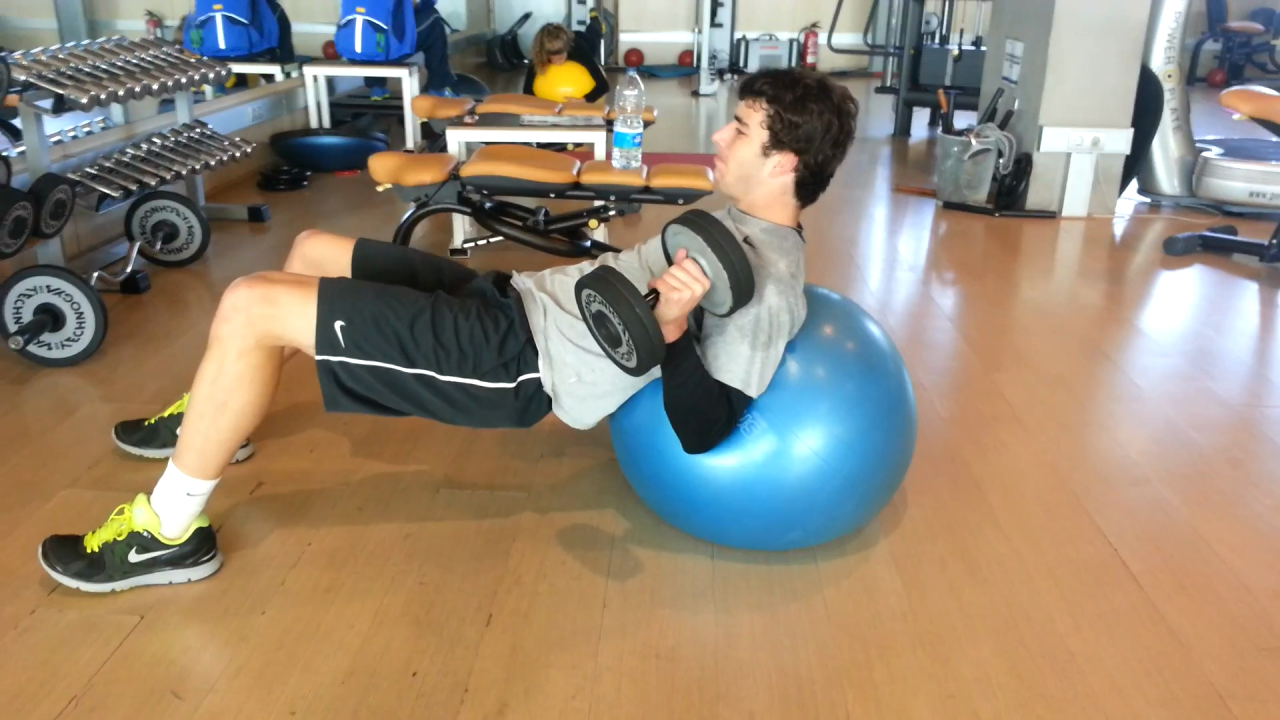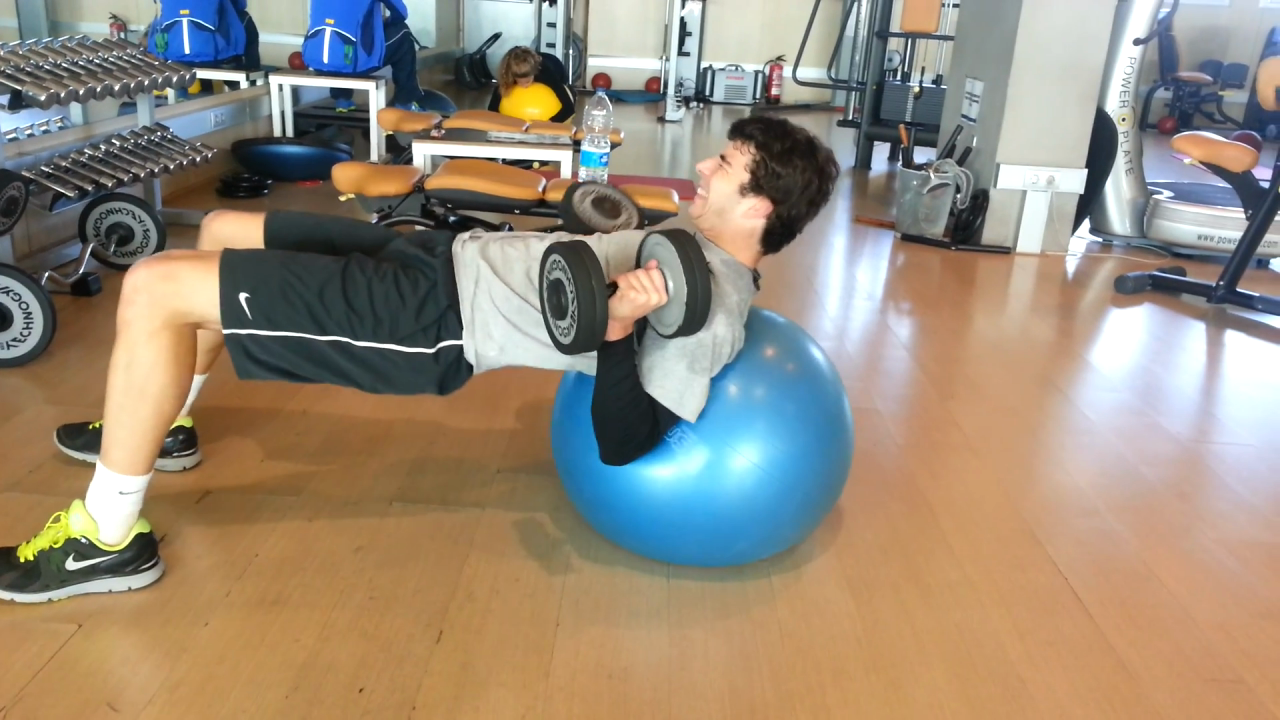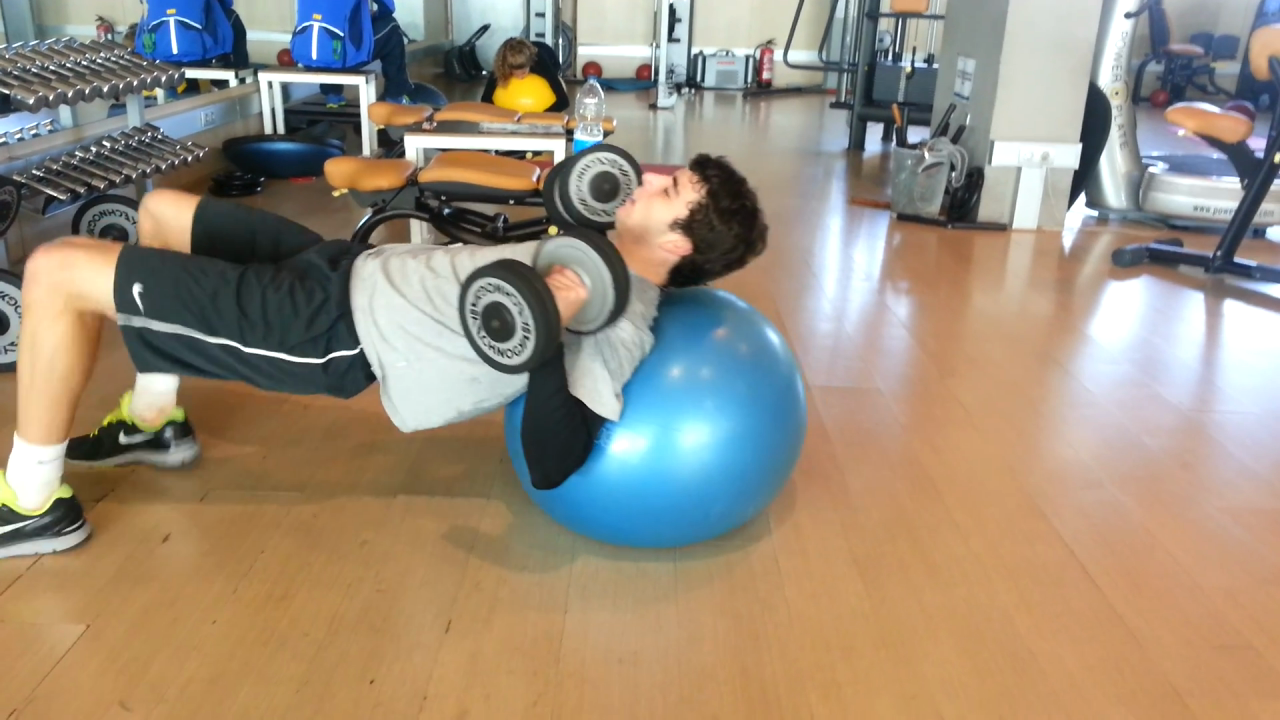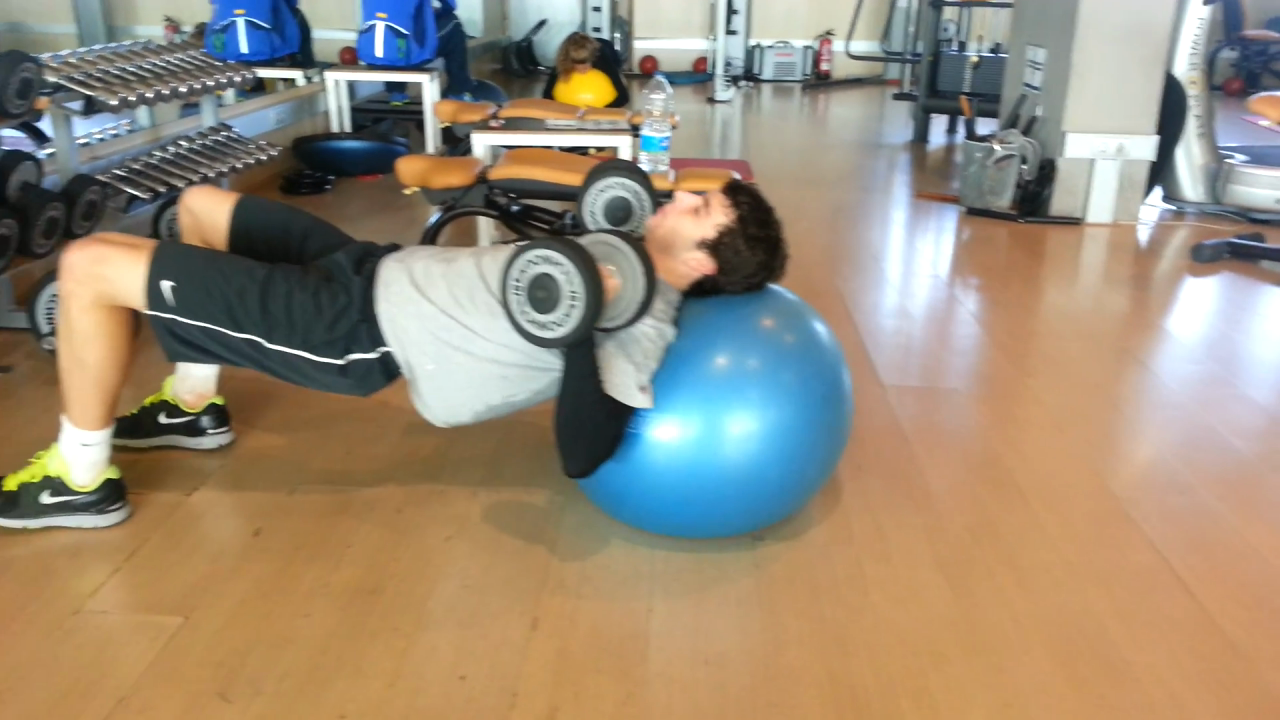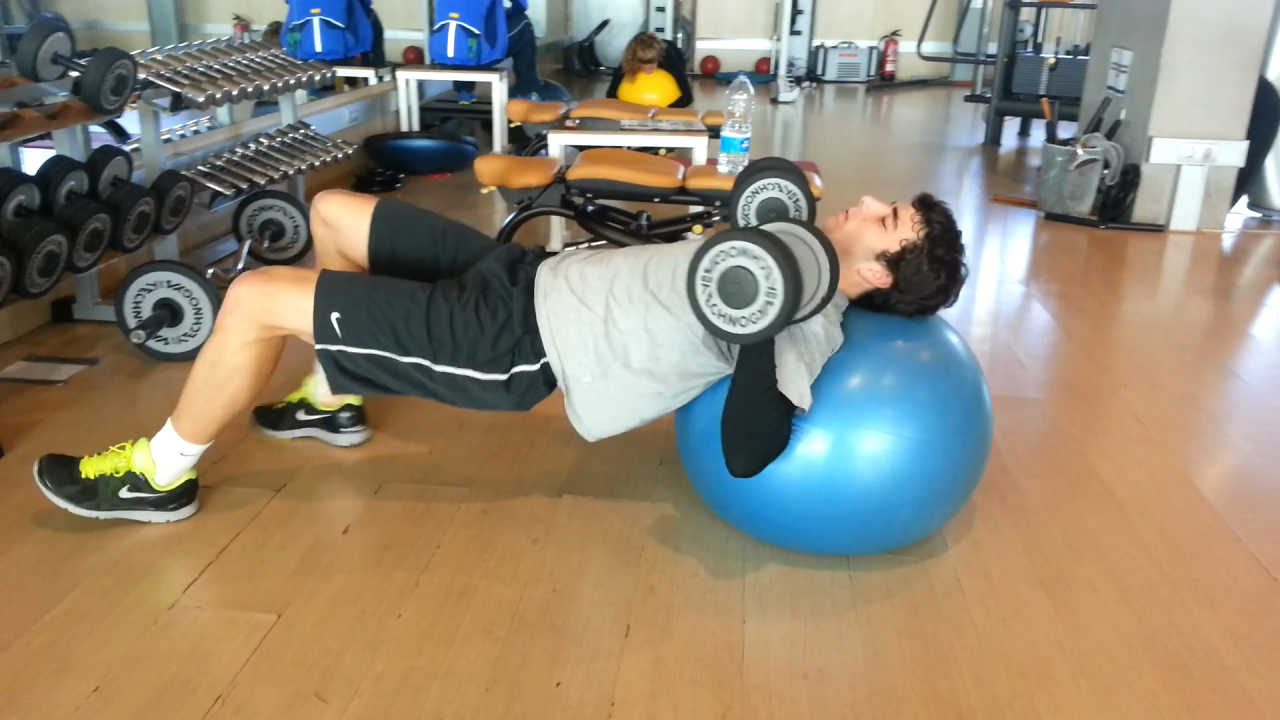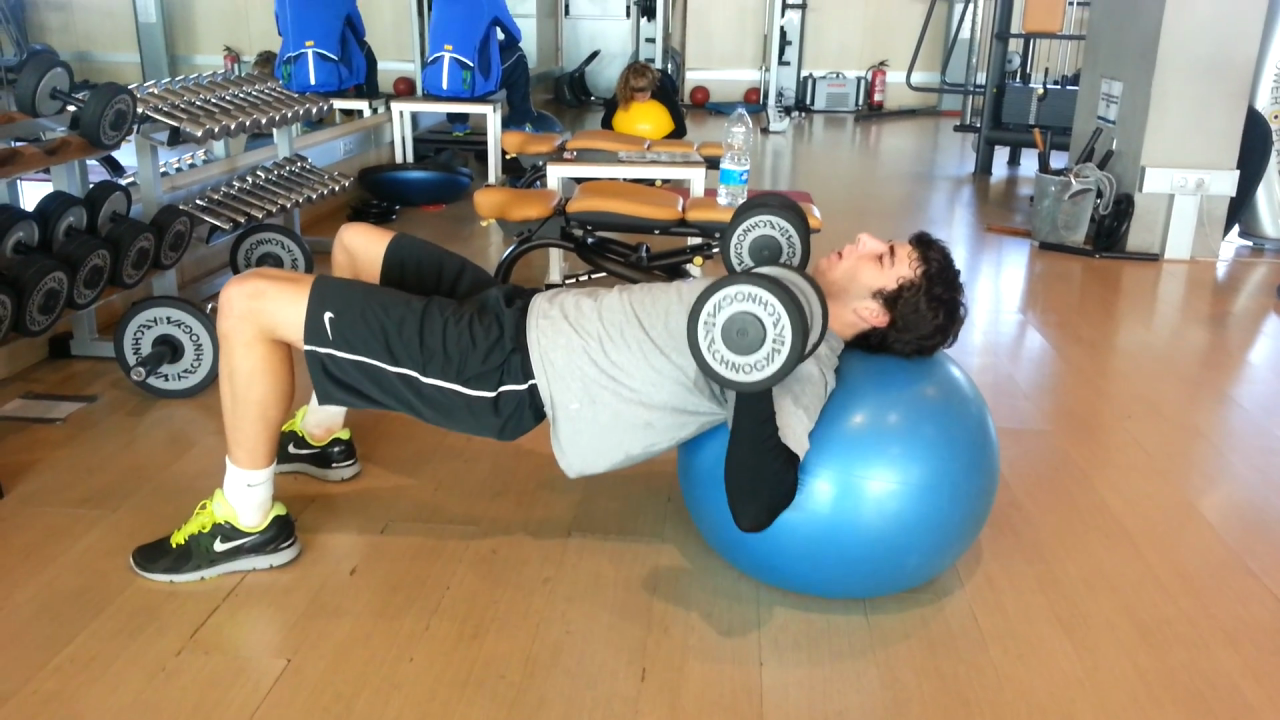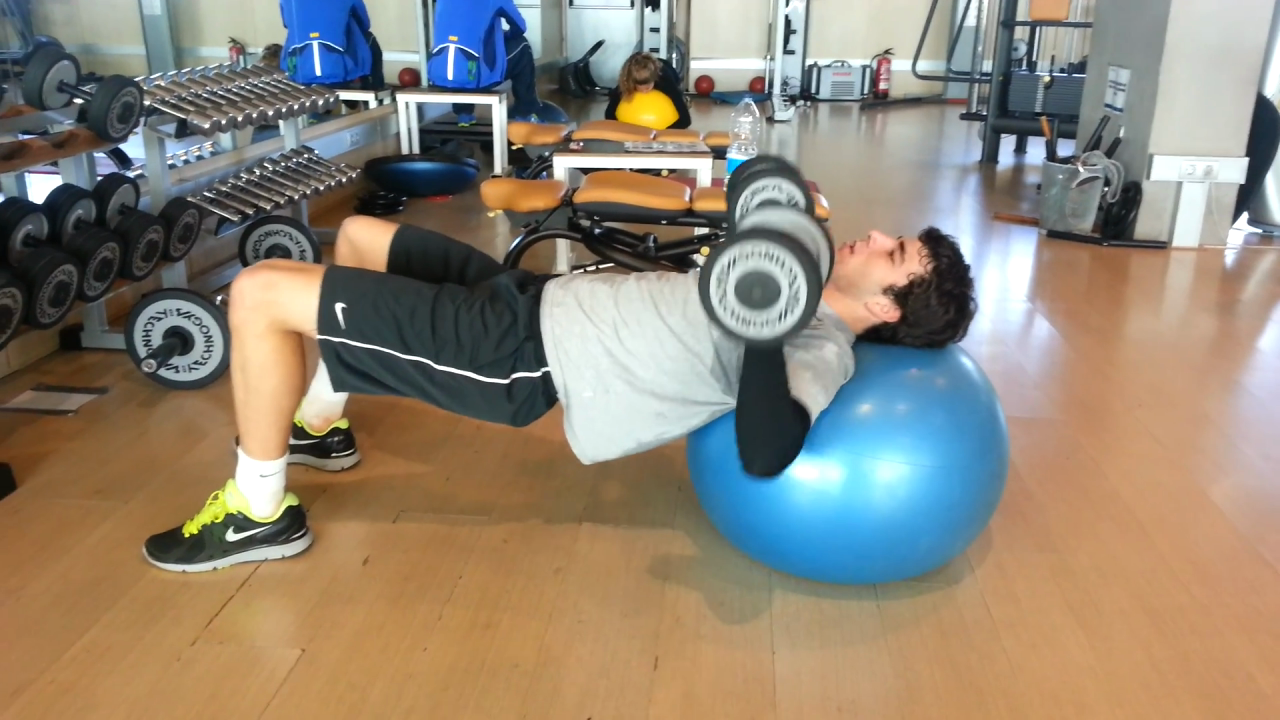
dt=0.7s
person 1, frame 1
left shoulder: (768, 289)
right shoulder: (740, 224)
left elbow: (702, 431)
left wrist: (673, 329)
left hip: (518, 359)
right hip: (513, 298)
left knee: (252, 308)
right knee: (314, 251)
left ankle: (169, 530)
right ankle: (211, 417)
person 1, frame 2
left shoulder: (712, 316)
right shoulder: (698, 257)
left elbow: (621, 440)
left wrist: (619, 326)
left hip: (435, 316)
right hip: (443, 261)
left knee: (153, 286)
right knee: (222, 231)
left ankle: (109, 535)
right ankle: (163, 425)
person 1, frame 3
left shoulder: (617, 326)
left elbow: (549, 463)
left hip: (336, 326)
right hip: (354, 270)
right knee: (161, 211)
right ankle: (153, 421)
person 1, frame 4
left shoulder: (642, 328)
left elbow: (582, 453)
left wrist: (581, 324)
right wrist: (596, 264)
left hip: (362, 325)
right hip: (382, 272)
left knee: (92, 266)
right knee: (202, 206)
left ankle: (81, 477)
right ankle: (193, 404)
person 1, frame 5
left shoulder: (808, 326)
left elbow: (747, 451)
left hip: (519, 337)
right hip: (536, 277)
left knee: (257, 297)
right knee: (333, 211)
left ankle: (159, 473)
right ankle: (332, 402)
person 1, frame 6
left shoulder: (802, 368)
left elbow: (753, 506)
left hip: (510, 366)
right hip: (528, 315)
left knee: (248, 301)
right knee: (356, 240)
left ankle: (248, 521)
right ankle: (320, 435)
person 1, frame 7
left shoulder: (820, 352)
right shoulder: (810, 304)
left elbow: (762, 451)
left hip: (523, 351)
right hip: (541, 299)
left knee: (259, 292)
right knee: (357, 234)
left ankle: (259, 510)
right ankle: (319, 423)
